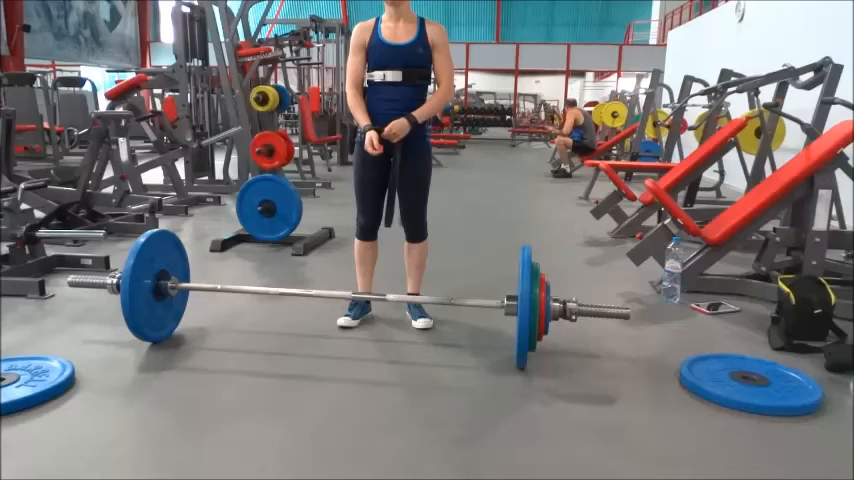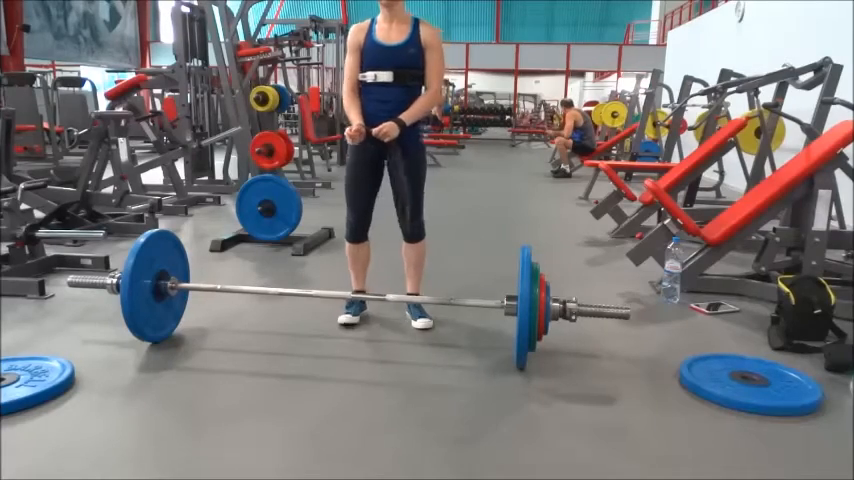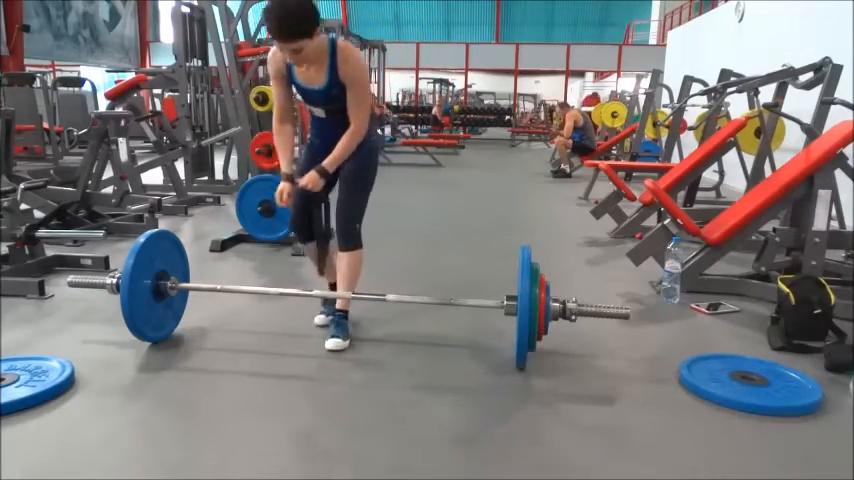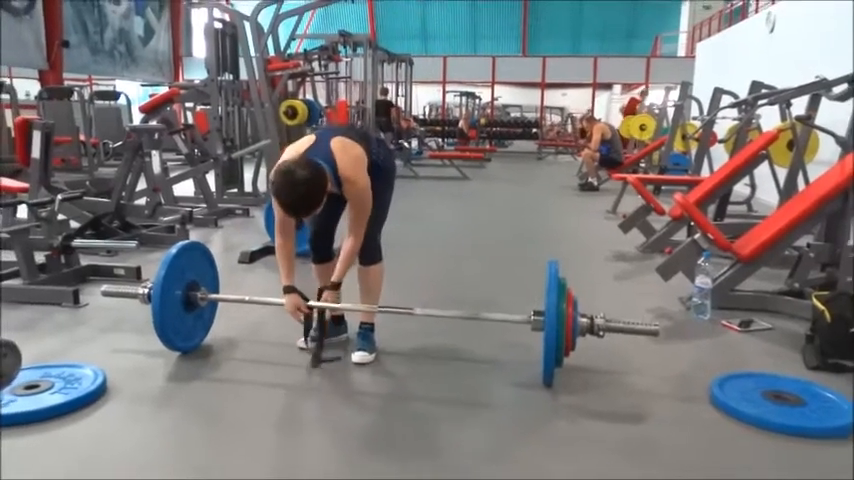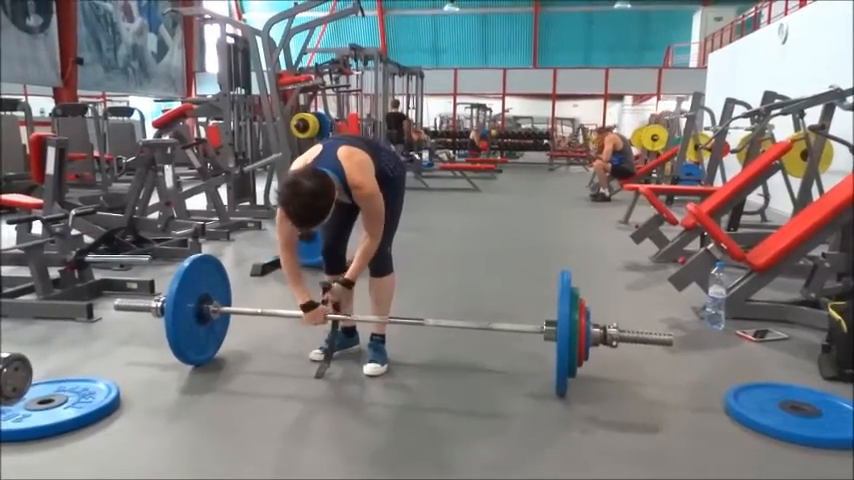
dt=1s
person 1, frame 1
left shoulder: (432, 32)
right shoulder: (363, 31)
left elbow: (446, 88)
right elbow: (352, 88)
left wrist: (411, 120)
right wrist: (367, 128)
left hip: (413, 140)
right hip: (371, 139)
left knee: (414, 222)
right knee: (366, 221)
left ankle: (413, 300)
right ankle: (362, 299)
person 1, frame 2
left shoulder: (426, 33)
right shoulder: (359, 32)
left elbow: (434, 91)
right elbow: (349, 89)
left wrist: (399, 123)
right wrist: (357, 123)
left hip: (406, 138)
right hip: (364, 139)
left knee: (411, 221)
right knee: (356, 220)
left ankle: (413, 299)
right ankle: (358, 296)
person 1, frame 3
left shoulder: (347, 59)
right shoulder: (277, 59)
left elbow: (359, 125)
right elbow: (282, 120)
left wrist: (323, 172)
right wrist: (286, 174)
left hip: (357, 147)
right hip: (319, 143)
left knee: (347, 227)
right knee: (301, 222)
left ankle: (341, 314)
right ankle: (333, 289)
person 1, frame 4
left shoulder: (353, 178)
right shoulder: (282, 175)
left elbow: (355, 236)
right elbow: (283, 236)
left wrist: (333, 286)
right wrist: (288, 289)
left hip: (375, 166)
right hip: (327, 162)
left knee: (368, 241)
right knee: (318, 240)
left ankle: (367, 328)
right ankle: (336, 321)
person 1, frame 5
left shoulder: (362, 185)
right shoulder: (294, 188)
left elbow: (373, 237)
right elbow: (286, 249)
left wrist: (347, 282)
right wrist: (306, 303)
left hip: (384, 177)
right hip: (338, 179)
left knee: (379, 253)
right knee: (331, 251)
left ankle: (378, 340)
right ankle: (347, 333)
